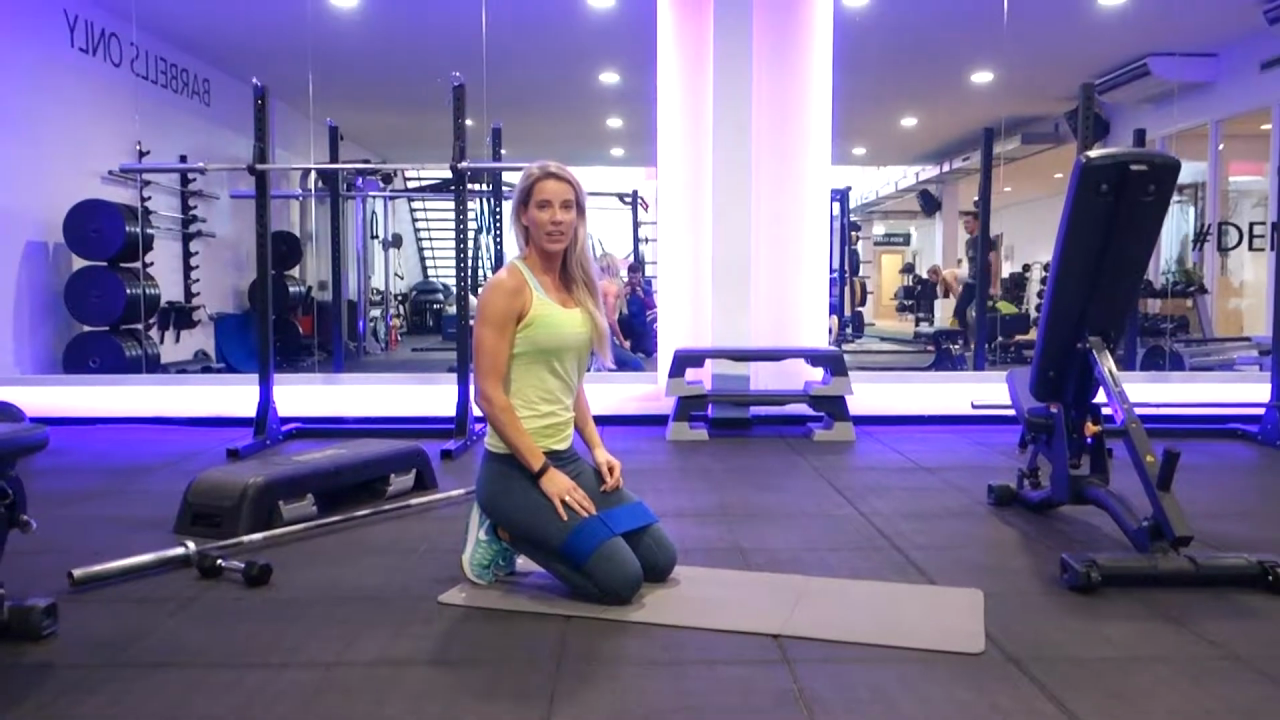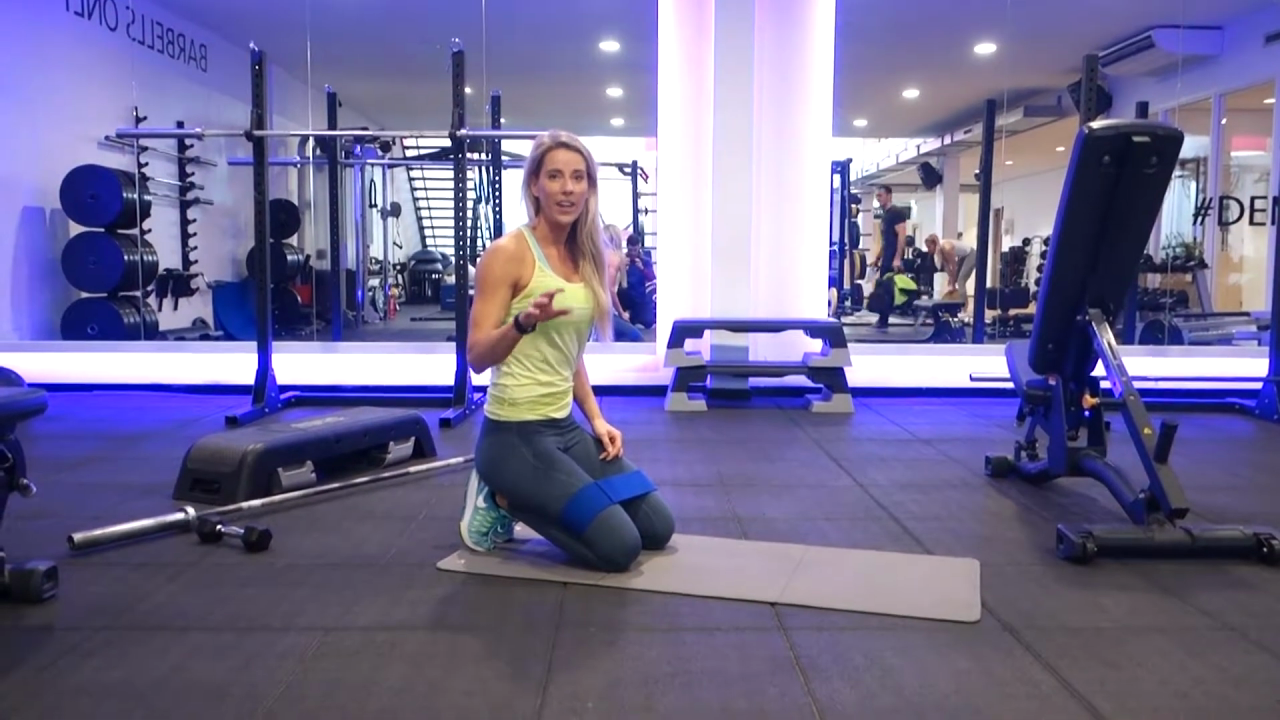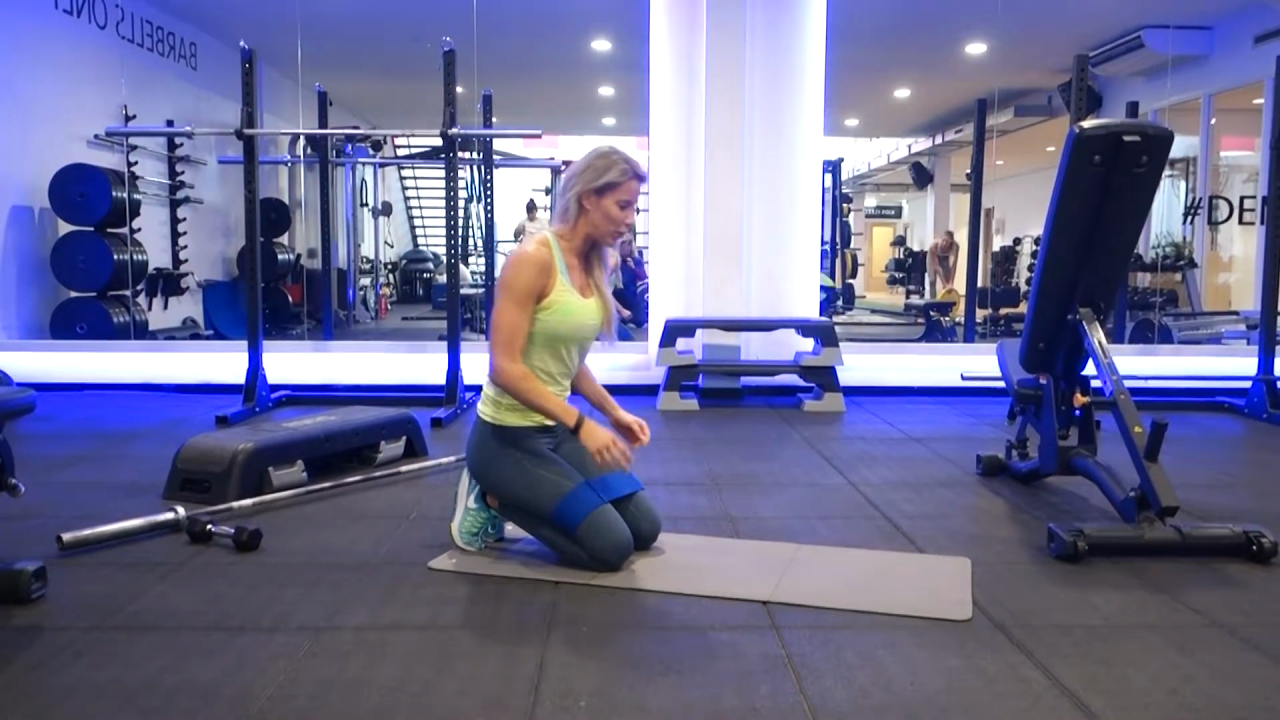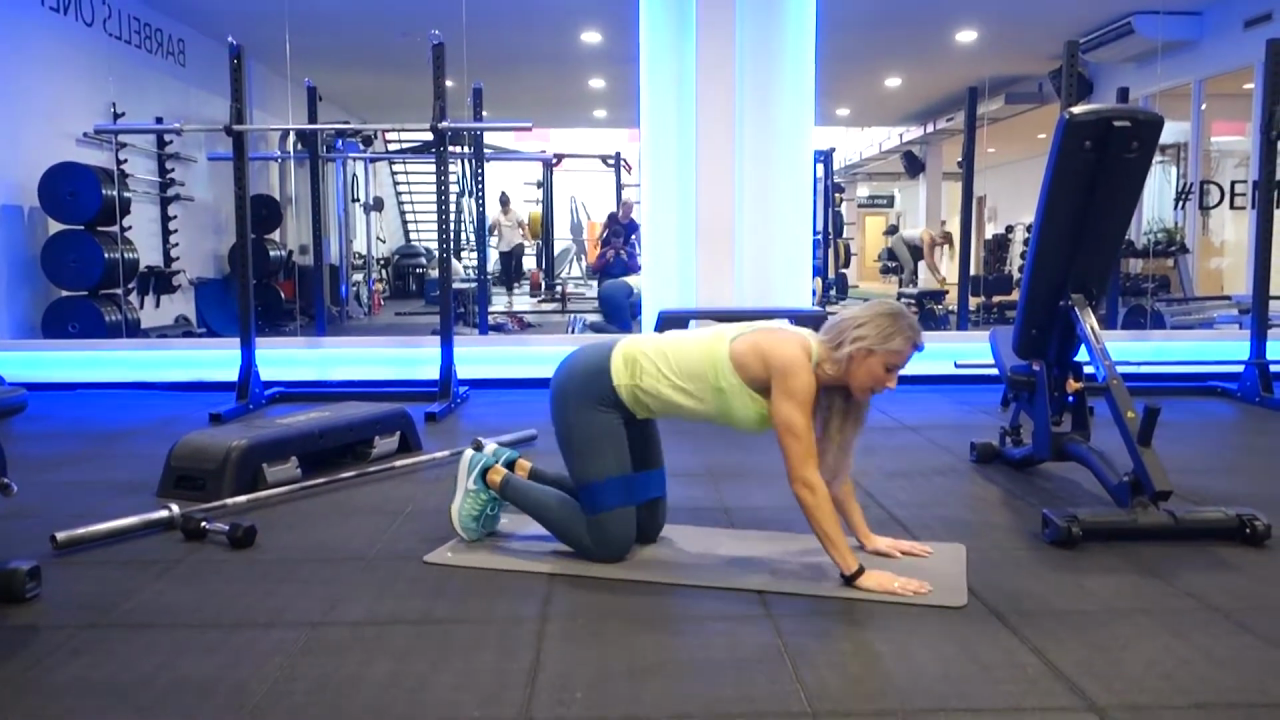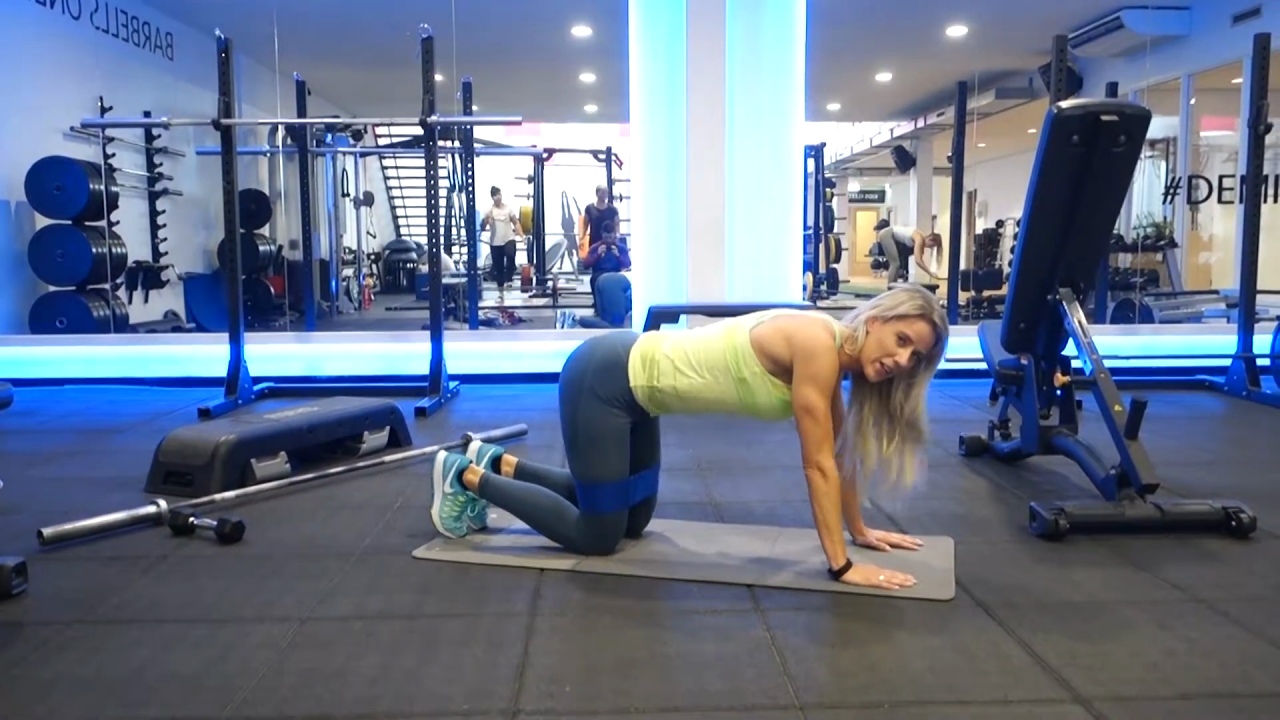
dt=1s
person 1, frame 1
left shoulder: (577, 285)
right shoulder: (507, 286)
right elbow: (489, 395)
left wrist: (596, 447)
right wrist: (542, 472)
left hip: (565, 456)
right hip: (515, 467)
left knee: (659, 560)
right knee: (620, 579)
left ankle: (522, 530)
right ankle: (503, 536)
person 1, frame 2
left shoulder: (584, 257)
right shoulder: (508, 253)
right elbow: (477, 358)
left wrist: (596, 418)
right wrist: (525, 320)
left hip: (566, 427)
right hip: (513, 434)
left knee: (658, 528)
right knee: (618, 547)
left ankle: (522, 498)
right ankle: (501, 502)
person 1, frame 3
left shoulder: (594, 264)
right shoulder: (533, 260)
right elbow: (505, 369)
left wrist: (615, 412)
right wrist: (580, 426)
left hip: (550, 428)
right hip: (506, 439)
left knee: (645, 529)
right knee: (610, 546)
left ankle: (512, 496)
right ankle: (491, 501)
person 1, frame 4
left shoulder: (816, 364)
right shoulder: (793, 362)
left elbow: (829, 463)
right elbow: (806, 482)
left wrist: (866, 536)
right wrist: (855, 572)
left hip: (626, 387)
right hip: (590, 386)
left knee: (647, 526)
right knee: (609, 542)
left ankle: (514, 465)
right ankle: (491, 477)
person 1, frame 5
left shoulder: (834, 354)
right shoulder: (819, 344)
left elbow: (838, 454)
right elbow: (819, 466)
left wrist: (861, 530)
right wrist: (842, 565)
left hip: (634, 375)
right hip: (602, 379)
left knee: (631, 520)
right knee: (597, 535)
left ankle: (497, 464)
right ankle: (467, 477)
